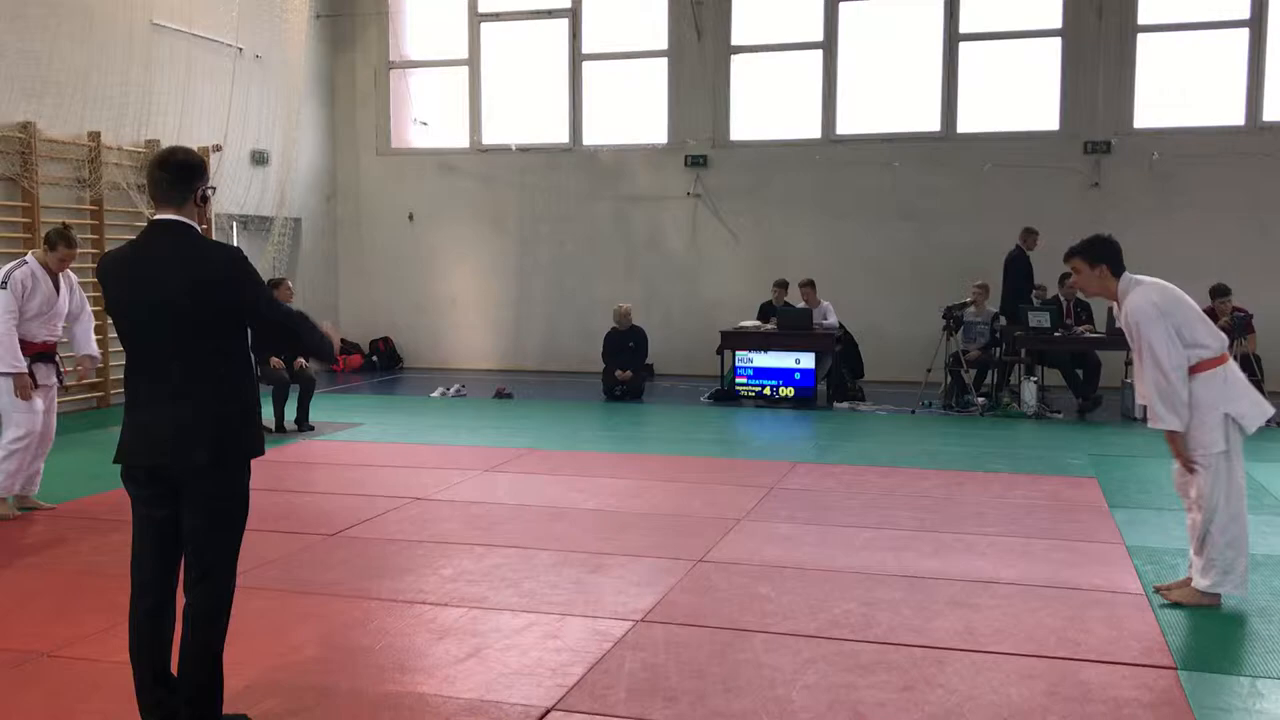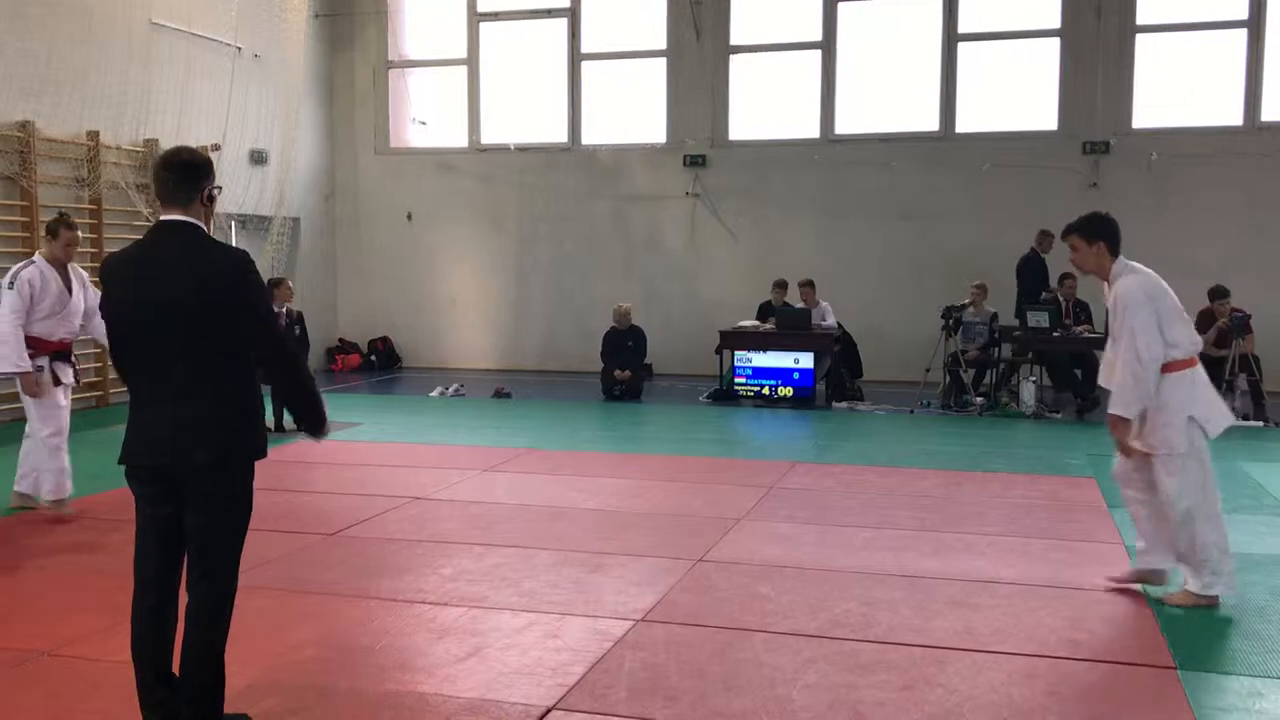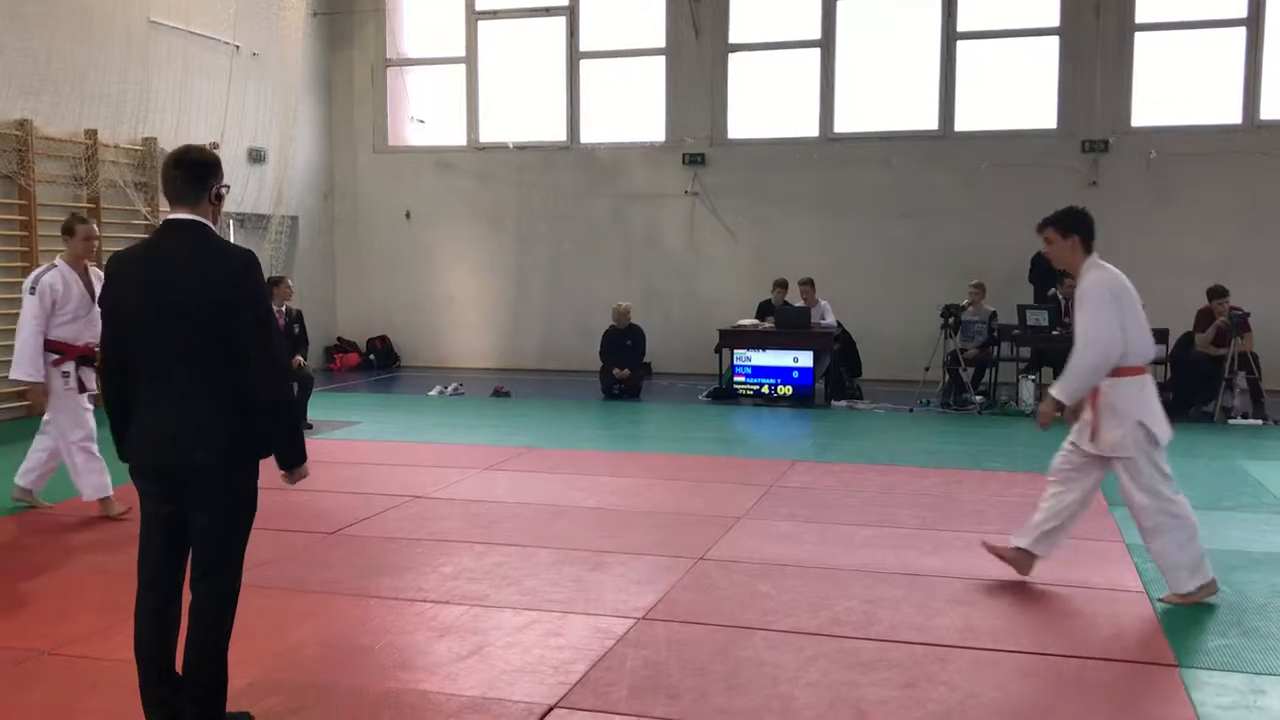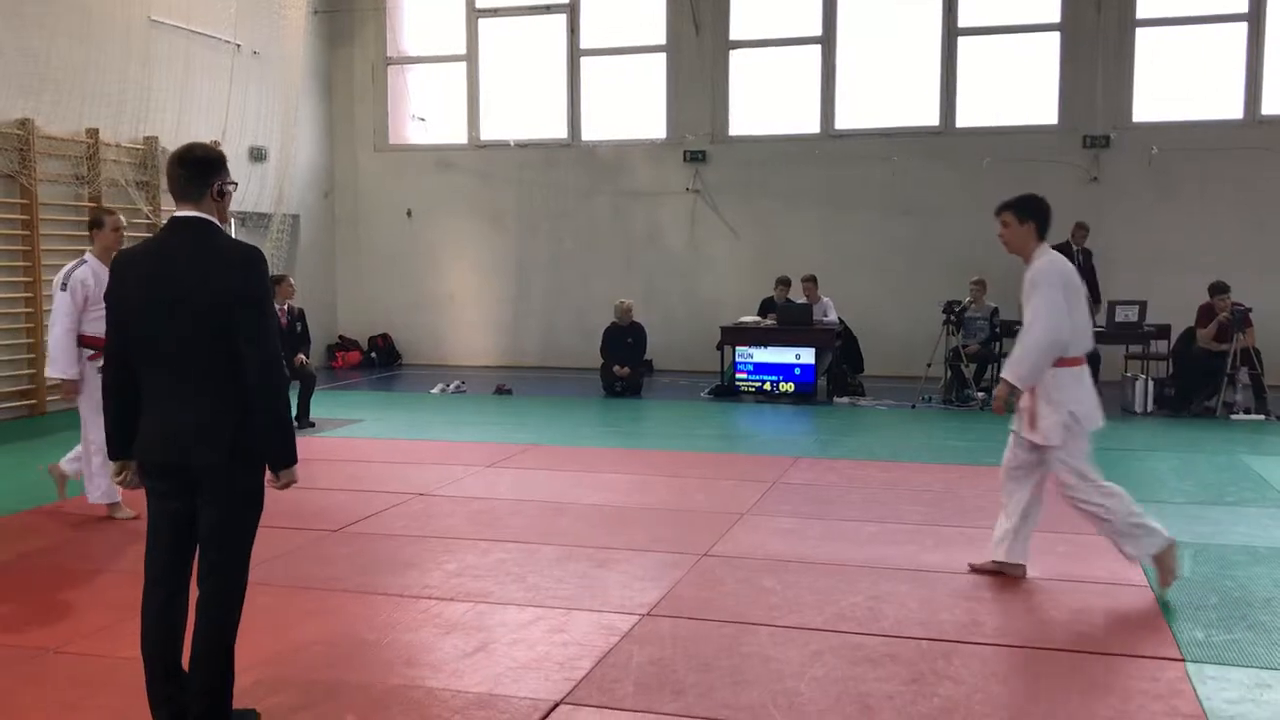
dt=0.2s
person 1, frame 1
left shoulder: (115, 266)
right shoulder: (221, 262)
right elbow: (280, 323)
right wrist: (325, 343)
left hip: (144, 447)
right hip: (213, 448)
left knee: (151, 584)
right knee: (207, 587)
person 1, frame 2
left shoulder: (118, 268)
right shoulder: (228, 265)
left elbow: (124, 358)
right elbow: (274, 354)
right wrist: (312, 413)
left hip: (147, 448)
right hip: (216, 450)
left knee: (153, 584)
right knee: (210, 587)
person 1, frame 3
left shoulder: (124, 267)
right shoulder: (235, 265)
left elbow: (115, 370)
right elbow: (267, 370)
left wrist: (130, 442)
right wrist: (291, 450)
left hip: (154, 449)
right hip: (222, 450)
left knee: (157, 582)
right knee: (213, 586)
person 1, frame 4
left shoulder: (131, 264)
right shoulder: (241, 261)
left elbow: (118, 368)
right elbow: (265, 368)
left wrist: (123, 448)
right wrist: (282, 452)
left hip: (160, 448)
right hip: (229, 447)
left knee: (163, 580)
right knee: (220, 583)
person 2, frame 1
left shoulder: (1139, 305)
right shoulder: (1134, 296)
left elbow: (1166, 371)
right elbow: (1155, 365)
left wrist: (1172, 431)
right wrist: (1169, 425)
left hip: (1208, 393)
right hip: (1196, 388)
left knee: (1214, 492)
right knee: (1194, 487)
left ankle: (1212, 584)
right ankle: (1205, 572)
person 2, frame 2
left shoulder: (1130, 287)
right shoulder: (1126, 281)
left elbow: (1142, 358)
right elbow: (1127, 350)
left wrist: (1121, 415)
right wrist: (1122, 409)
left hip: (1174, 393)
right hip: (1161, 390)
left knee: (1183, 492)
right knee: (1134, 474)
left ankle: (1204, 585)
right ankle: (1153, 563)
person 2, frame 3
left shoulder: (1097, 283)
right shoulder: (1095, 279)
left elbow: (1094, 350)
left wrist: (1056, 398)
right wrist: (1070, 398)
left hip: (1123, 400)
right hip: (1106, 397)
left knee: (1150, 492)
right knee: (1068, 474)
left ankle: (1196, 578)
right ankle: (1027, 550)
person 2, frame 4
left shoulder: (1045, 271)
right shoulder: (1044, 267)
left elbow: (1041, 336)
left wrist: (1009, 381)
left hip: (1057, 388)
right hip: (1048, 385)
left knee: (1078, 482)
right knee: (1019, 470)
left ankle: (1156, 546)
right ankle: (1010, 556)
person 3, frame 1
left shoulder: (67, 280)
left elbow: (80, 317)
left wrist: (87, 353)
left hip: (45, 363)
left knee: (44, 433)
left ankle: (25, 494)
person 3, frame 2
left shoulder: (78, 276)
right shoulder: (24, 275)
left elbow: (95, 311)
left hip: (61, 362)
right hip: (36, 363)
left knee: (42, 430)
right knee: (52, 428)
right ankle: (57, 496)
person 3, frame 3
left shoulder: (96, 277)
right shoulder: (46, 279)
right elbow: (31, 330)
right wrist: (33, 379)
left hip: (82, 366)
right hip: (60, 368)
left knee: (55, 431)
right knee: (80, 433)
left ankle: (24, 486)
right ankle: (104, 499)
person 3, frame 4
right shoulder: (76, 275)
right elbow: (62, 327)
right wrist: (67, 375)
right hip: (93, 363)
right knee: (101, 433)
right ankle: (110, 501)
